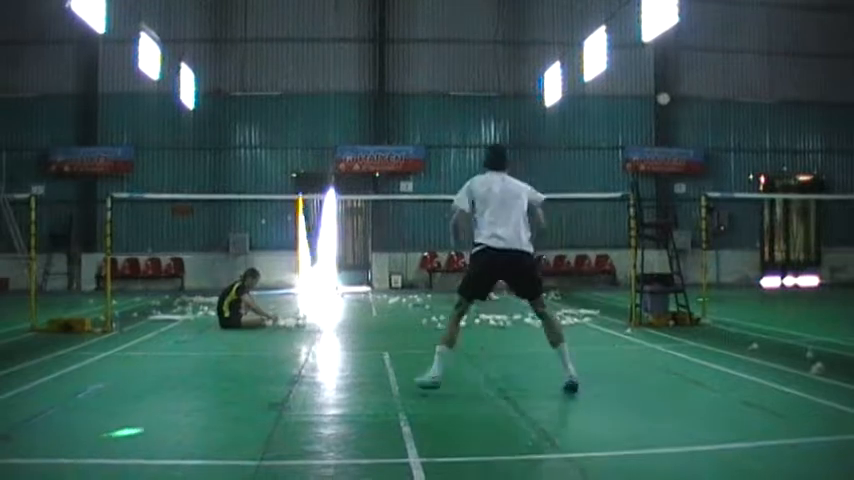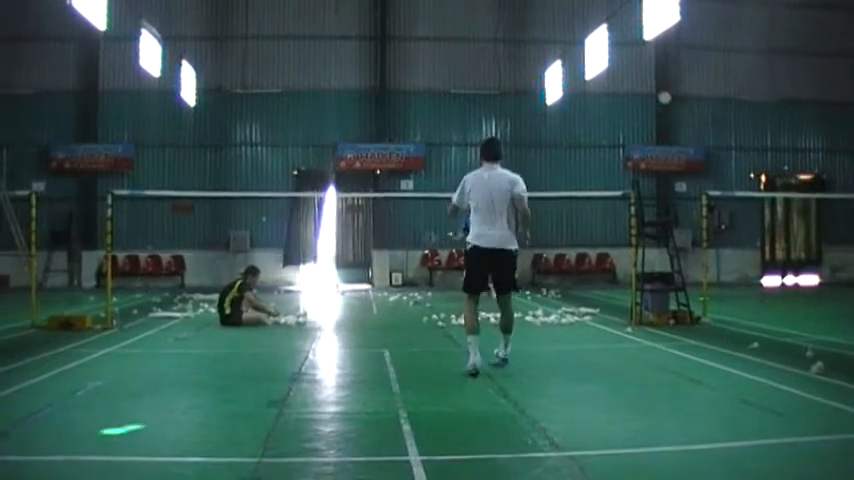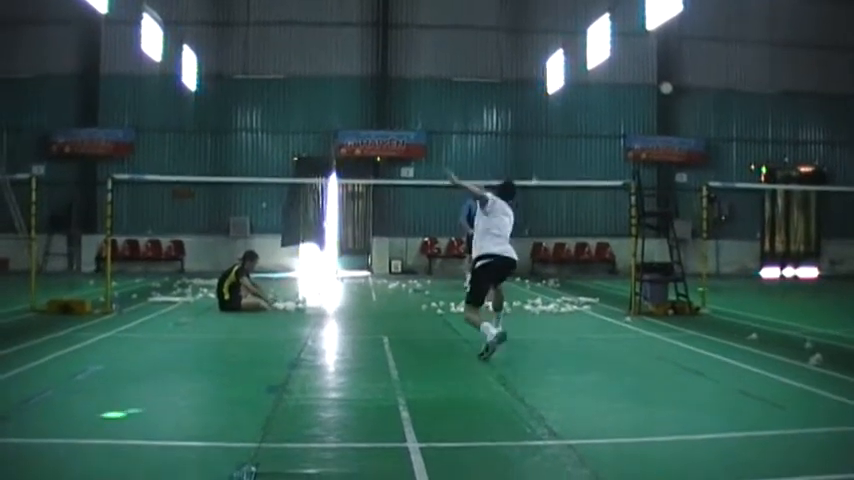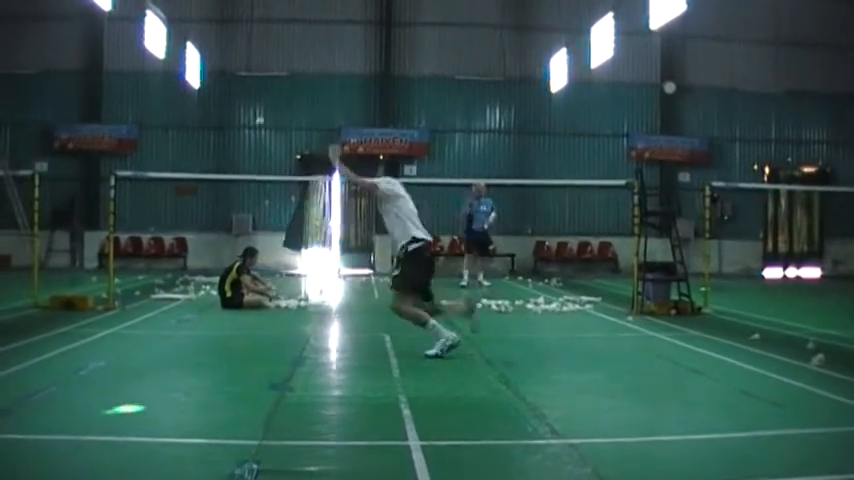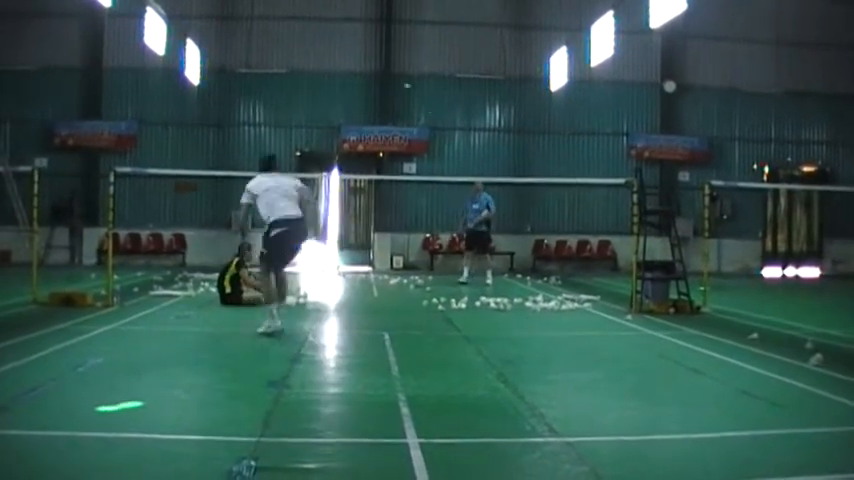
dt=1s
person 1, frame 1
left shoulder: (474, 185)
right shoulder: (521, 188)
left elbow: (458, 220)
right elbow: (541, 223)
left wrist: (457, 242)
left hip: (487, 251)
right hip: (520, 253)
left knee: (459, 310)
right knee: (541, 309)
left ankle: (436, 372)
right ankle: (569, 372)
person 1, frame 2
left shoulder: (470, 179)
right shoulder: (513, 179)
left elbow: (452, 211)
right elbow: (523, 210)
right wrist: (523, 230)
left hip: (477, 247)
right hip: (506, 248)
left knee: (471, 301)
right knee: (504, 301)
left ankle: (474, 358)
right ankle: (504, 352)
person 1, frame 3
left shoulder: (491, 201)
right shoulder: (508, 212)
left elbow: (480, 194)
left wrist: (458, 182)
left hip: (488, 257)
right hip: (509, 258)
left knee: (470, 313)
right knee: (495, 285)
left ankle: (492, 333)
right ankle: (496, 329)
person 1, frame 4
left shoulder: (388, 184)
right shoulder: (393, 191)
left elbow: (354, 179)
left wrist: (336, 159)
left hip: (413, 246)
right hip: (420, 246)
left knee: (398, 304)
right knee: (421, 307)
left ankle: (446, 336)
right ankle: (464, 307)
person 1, frame 5
left shoulder: (252, 185)
right shoulder: (291, 180)
left elbow: (243, 219)
right elbow: (310, 200)
left wrist: (244, 237)
right wrist: (311, 227)
left hip: (278, 228)
right hip: (299, 227)
left knee: (266, 271)
right knee: (278, 269)
left ankle: (274, 321)
right ankle: (273, 319)
